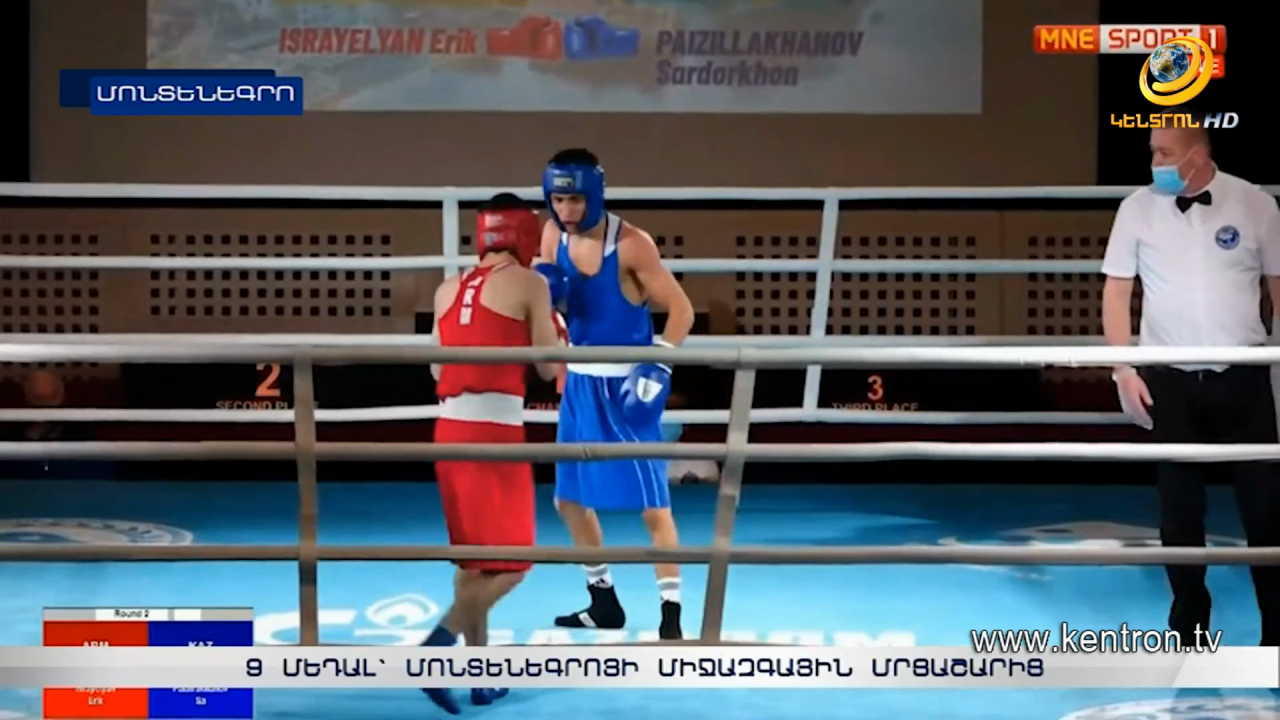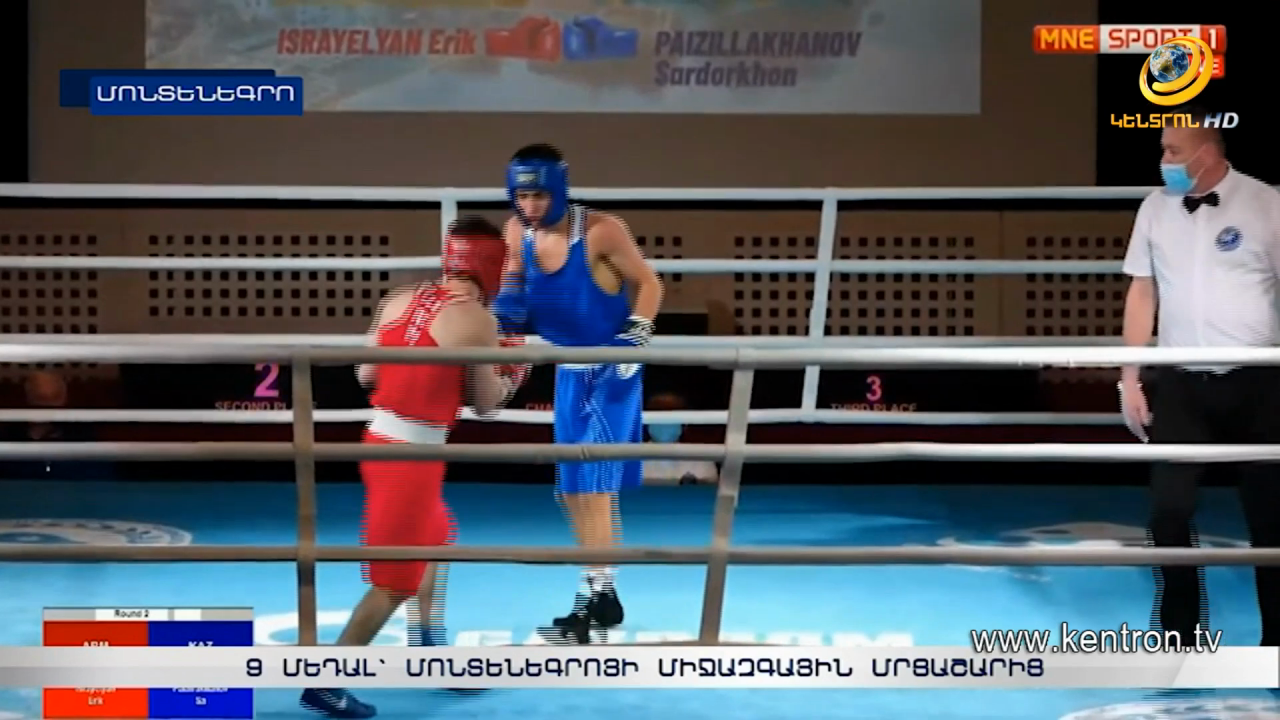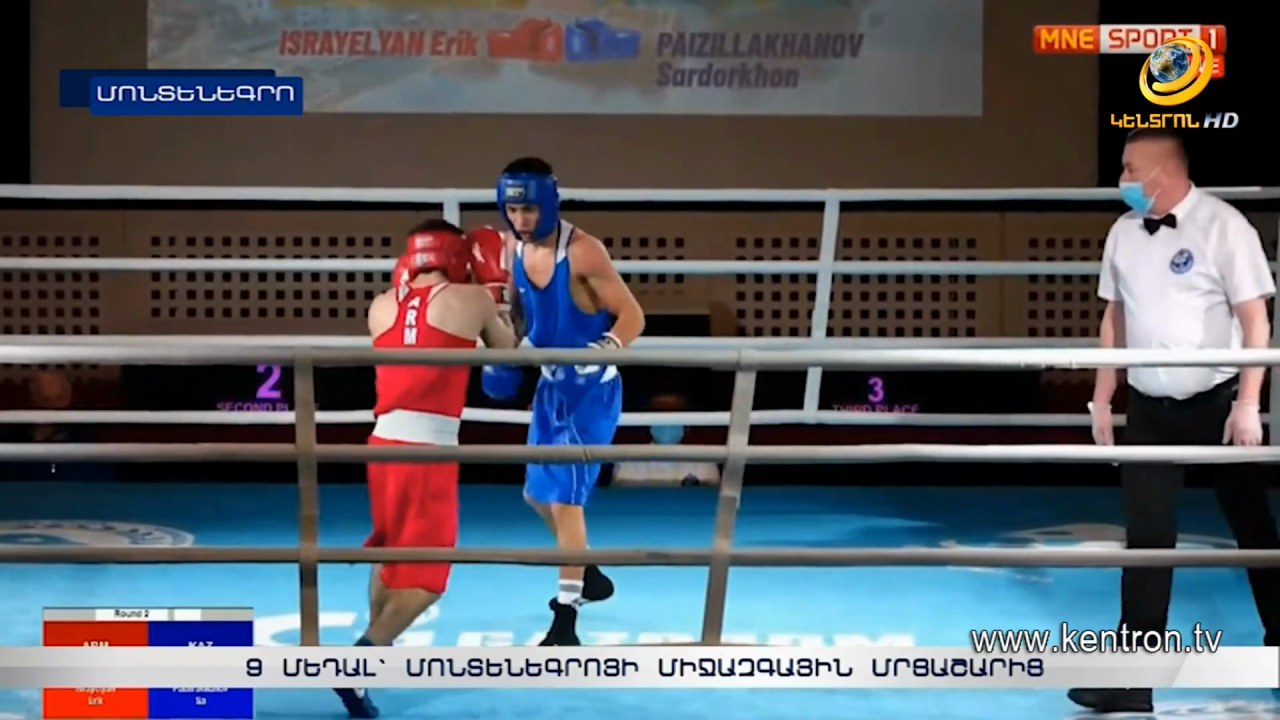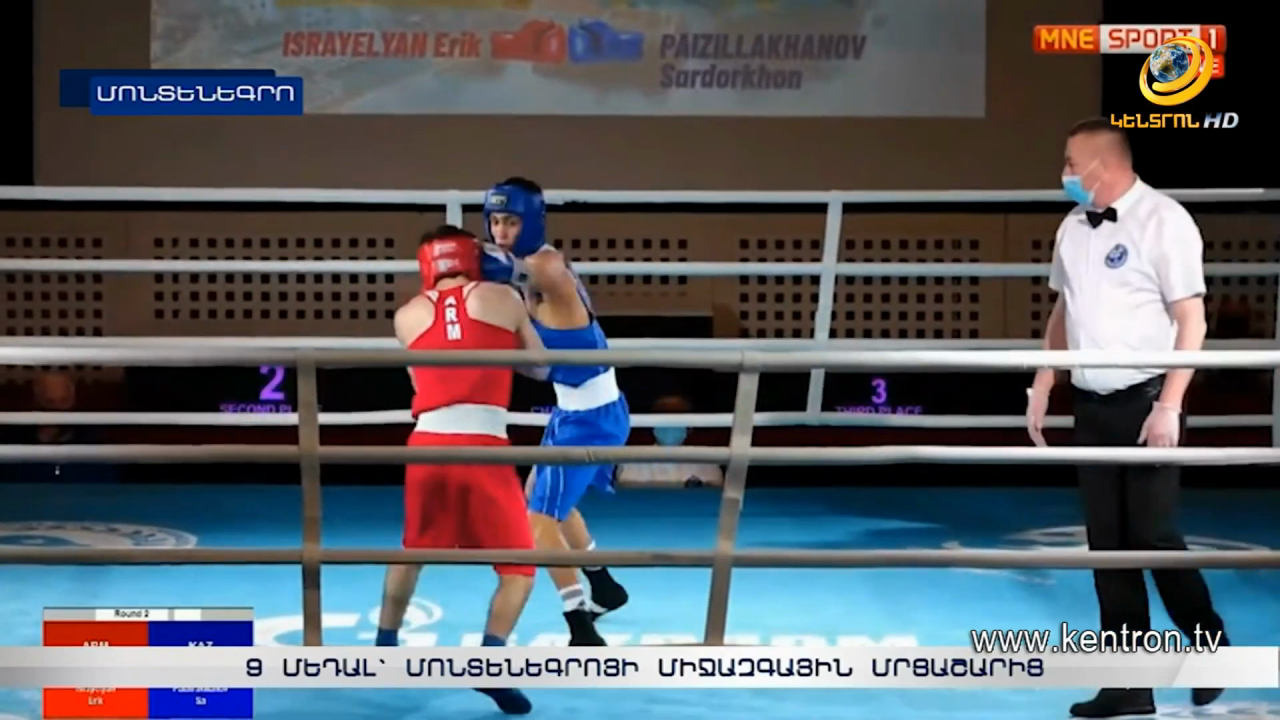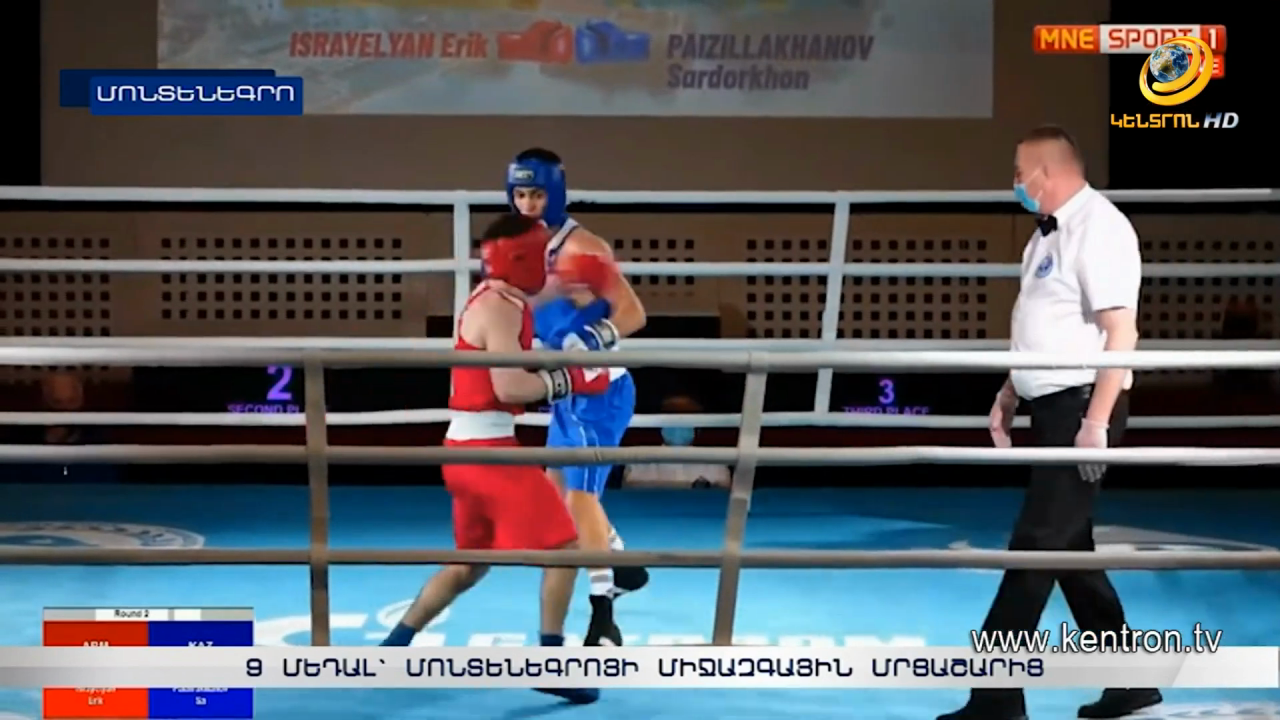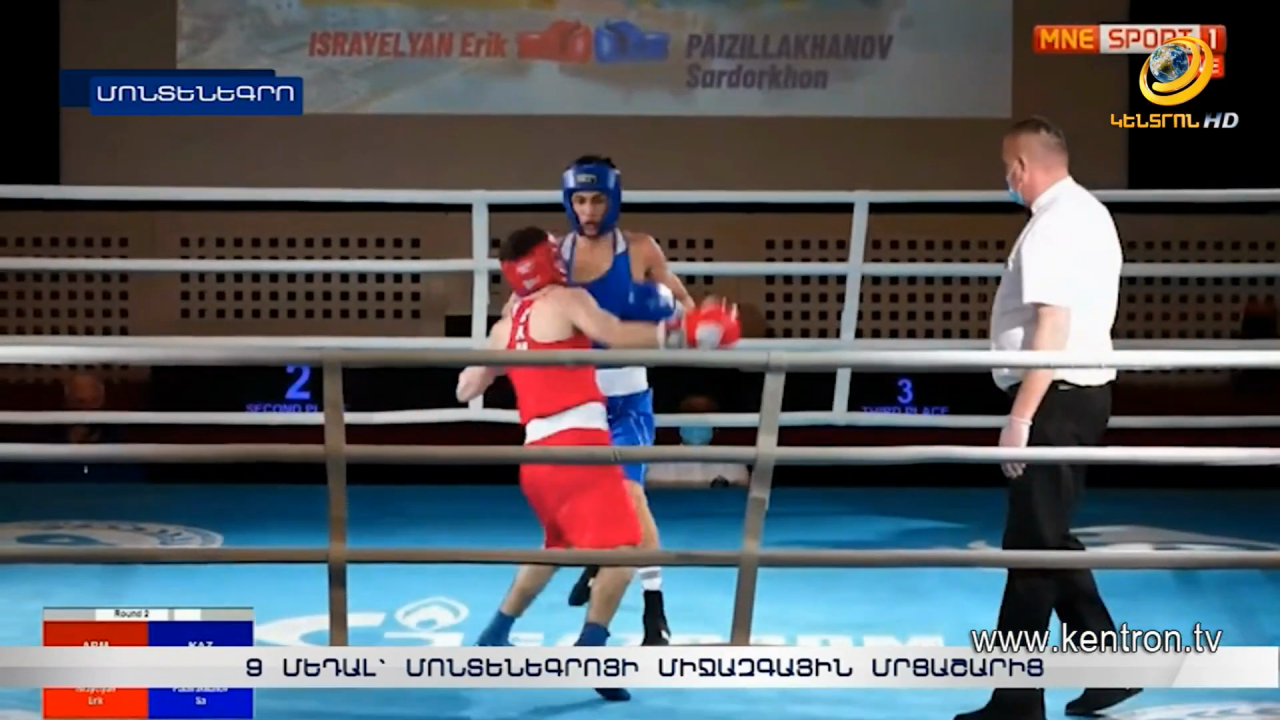
dt=0.3s
person 1, frame 1
right shoulder: (1137, 209)
right elbow: (1116, 294)
right wrist: (1125, 370)
right hip: (1170, 379)
right knee: (1180, 505)
right ankle: (1191, 622)
person 1, frame 2
right shoulder: (1156, 208)
right elbow: (1141, 296)
right wrist: (1132, 376)
right hip: (1178, 381)
right knee: (1171, 509)
right ankle: (1178, 631)
person 1, frame 3
left shoulder: (1223, 226)
right shoulder: (1124, 232)
right wrist: (1102, 398)
left hip: (1215, 403)
right hip: (1149, 407)
right knee: (1145, 536)
right ankle: (1130, 677)
person 1, frame 4
left shoulder: (1164, 221)
right shoulder: (1074, 227)
left elbow: (1190, 321)
left wrist: (1168, 406)
right wrist: (1042, 383)
left hip: (1146, 400)
right hip: (1092, 402)
left knee: (1154, 532)
right knee: (1108, 539)
person 1, frame 5
left shoulder: (1101, 228)
right shoulder: (1048, 231)
left elbow: (1121, 333)
left wrist: (1097, 420)
right wrist: (1007, 395)
left hip: (1081, 408)
right hip: (1051, 405)
left knee: (1036, 546)
right knee: (1067, 547)
person 1, frame 6
left shoulder: (1050, 227)
right shoulder: (1092, 215)
left elbow: (1051, 331)
left wrist: (1019, 416)
left hip: (1056, 399)
right hip: (1088, 391)
left knee: (1033, 545)
right knee: (1053, 539)
person 2, frame 1
left shoulder: (449, 292)
right shoulder: (529, 284)
left elbow: (441, 373)
right elbow: (549, 369)
right wrist: (556, 337)
left hip: (450, 431)
right hip: (495, 435)
left knee: (473, 557)
right knee: (509, 562)
right ankle: (436, 648)
person 2, frame 2
left shoulder: (400, 298)
right shoulder: (480, 321)
left elbow: (365, 373)
right elbow: (486, 403)
right wrist: (514, 373)
left hip: (379, 440)
right hip: (411, 454)
left knee: (436, 537)
right knee: (396, 577)
left ankle: (433, 651)
right ankle: (325, 679)
person 2, frame 3
left shoulder: (381, 306)
right shoulder: (473, 298)
right elbow: (507, 350)
left hip: (384, 444)
right hip: (428, 453)
left knee: (393, 552)
right knee: (422, 579)
left ankle: (378, 653)
person 2, frame 4
left shoulder: (407, 317)
right shoulder: (500, 297)
left hip: (428, 446)
right hip: (484, 448)
left knee: (412, 550)
right knee: (519, 569)
left ankle: (384, 648)
person 2, frame 5
left shoulder: (487, 303)
right shoulder: (501, 309)
right elbow: (509, 388)
right wrist: (568, 380)
left hip: (466, 451)
right hip: (487, 450)
left knee: (470, 562)
right knee: (564, 548)
left ankle: (395, 647)
person 2, frame 6
left shoulder: (504, 325)
right shoulder: (569, 299)
left elbow: (466, 391)
right elbow: (626, 338)
right wrist: (688, 329)
right hip: (583, 440)
left knee: (554, 552)
right knee: (620, 552)
left ankle: (493, 636)
person 3, frame 1
left shoulder: (633, 244)
right shoulder: (553, 235)
left elbow: (681, 311)
right elbow: (551, 303)
left wrist: (657, 368)
right wrist: (543, 293)
left hip: (631, 385)
right hip: (581, 383)
left knee: (653, 507)
right knee: (570, 499)
left ankle: (671, 618)
right ankle: (604, 600)
person 3, frame 2
left shoulder: (603, 231)
right shoulder: (518, 234)
left elbow: (650, 285)
right elbow: (510, 301)
left wrist: (634, 338)
right wrist: (507, 309)
left hip: (612, 377)
right hip: (570, 376)
left knee: (593, 493)
right knee: (576, 493)
left ankle: (586, 617)
right ankle: (602, 602)
person 3, frame 3
left shoulder: (584, 250)
right shoulder: (514, 247)
left elbow: (632, 316)
left wrist: (595, 359)
right wrist: (500, 360)
left hip: (590, 390)
right hip: (552, 385)
left knee: (564, 502)
right knee: (540, 495)
left ankle: (564, 626)
right ankle: (590, 576)
person 3, frame 4
left shoulder: (547, 264)
right shoulder: (525, 267)
left elbow: (570, 312)
left wrist: (507, 271)
left hip: (593, 413)
right hip: (576, 409)
left knee: (539, 517)
right knee: (555, 507)
left ankle: (585, 633)
right ankle: (603, 584)
person 3, frame 5
left shoulder: (583, 246)
left elbow: (633, 313)
right elbow: (540, 310)
left wrist: (587, 342)
left hip: (602, 391)
right hip: (573, 390)
left knee: (580, 496)
right knee: (557, 486)
left ankle: (603, 622)
right ankle: (620, 568)
person 3, frame 6
left shoulder: (640, 247)
right shoulder: (558, 250)
left elbow: (684, 306)
left wrist: (668, 302)
left hip: (627, 396)
left knee: (627, 495)
left ankle: (653, 613)
right ankle: (597, 561)
